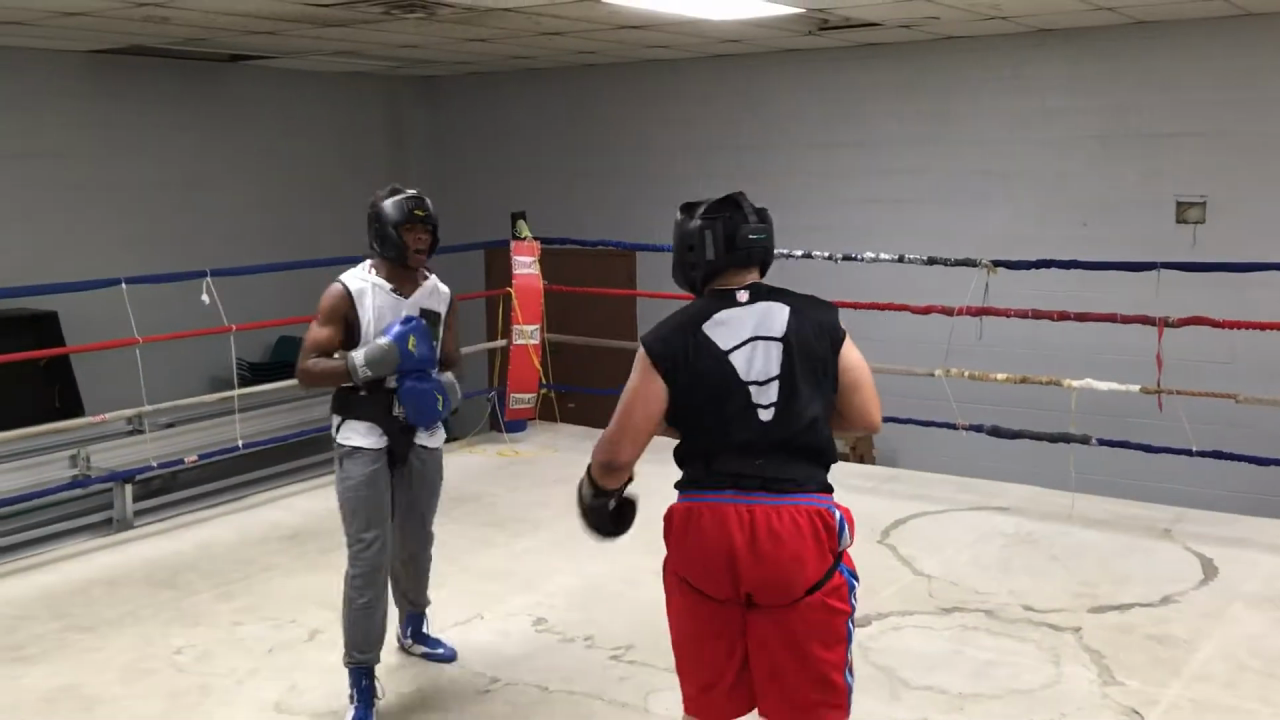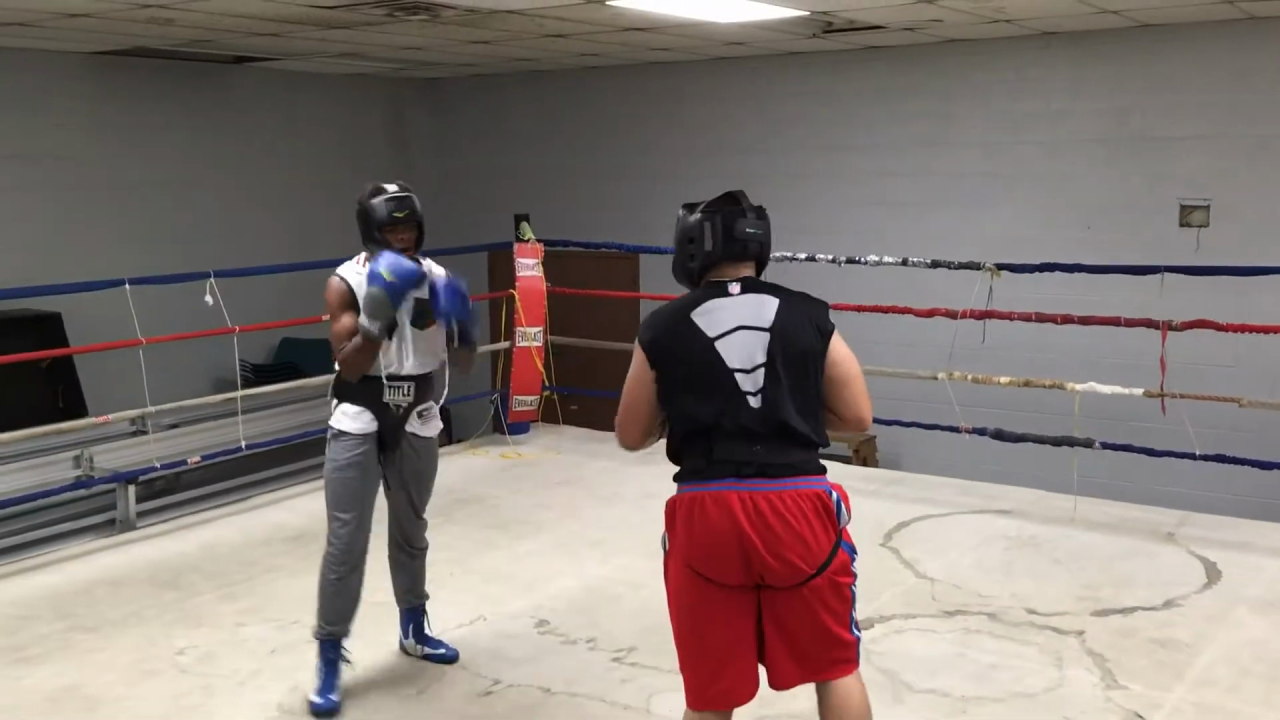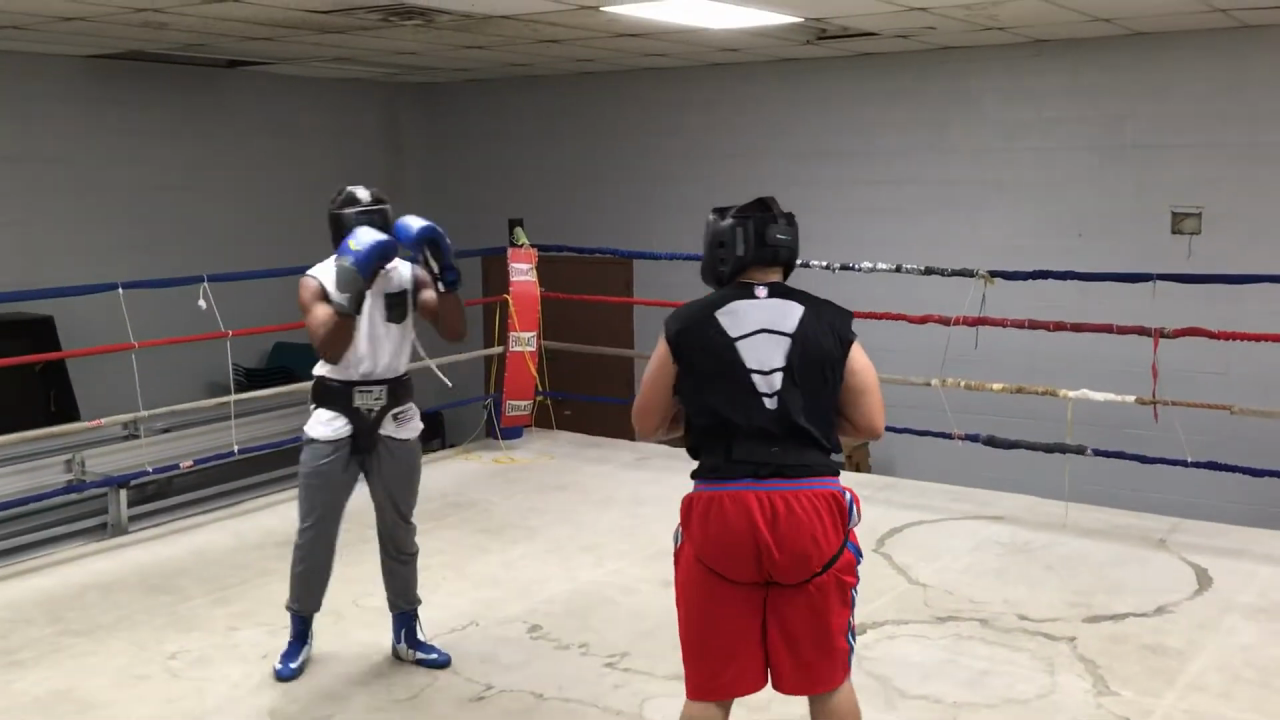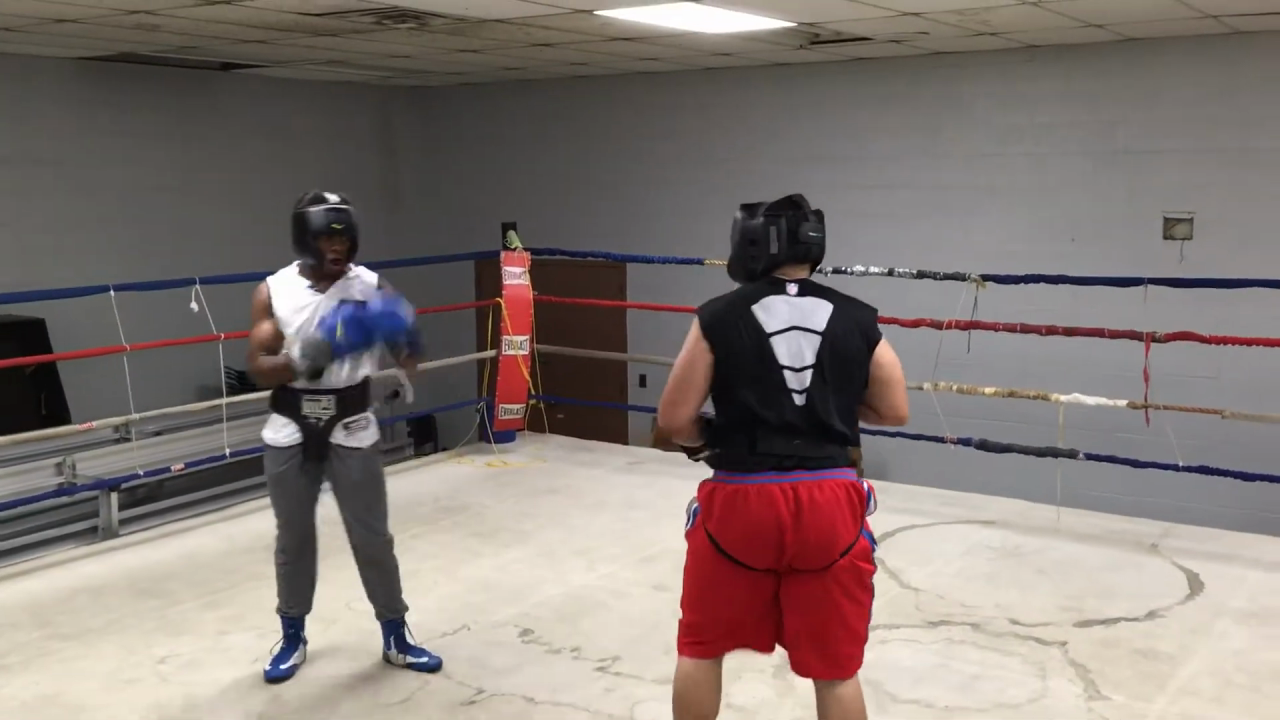
dt=0.2s
person 1, frame 1
left shoulder: (670, 341)
right shoulder: (817, 320)
left elbow: (616, 454)
right elbow: (865, 418)
left wrist: (598, 485)
left hip: (705, 529)
right hip: (801, 528)
person 1, frame 2
left shoulder: (664, 329)
right shoulder: (809, 316)
left elbow: (632, 435)
right elbow: (856, 415)
left hip: (707, 517)
right hip: (800, 511)
right knee: (836, 668)
person 1, frame 3
left shoulder: (688, 325)
right shoulder: (831, 324)
left elbow: (648, 423)
right elbow: (869, 424)
left hip: (721, 513)
right hip: (812, 511)
person 1, frame 4
left shoulder: (719, 317)
right shoulder: (856, 320)
left elbow: (673, 418)
right elbow: (893, 411)
left wrist: (703, 442)
left hip: (741, 502)
right hip: (829, 503)
left knee: (701, 648)
right knee: (836, 670)
person 2, frame 1
left shoulder: (440, 295)
right shoulder: (347, 292)
right elbow: (307, 374)
left wrist: (445, 385)
right wrist: (368, 360)
left hip: (422, 432)
right hip: (362, 434)
left knee: (416, 540)
right knee: (366, 554)
left ankle: (412, 627)
person 2, frame 2
left shoulder: (437, 278)
right shoulder: (345, 282)
left elbow: (459, 357)
right elbow: (352, 366)
left wrist: (463, 328)
right wrist: (378, 314)
left hip: (417, 417)
right hip: (358, 418)
left knee: (410, 529)
right knee: (346, 537)
left ankle: (414, 628)
right ankle: (328, 659)
person 2, frame 3
left shoulder: (407, 272)
right shoulder: (317, 282)
left elbow: (455, 333)
right elbow: (326, 348)
left wrist: (445, 271)
right wrist: (350, 290)
left hip: (393, 420)
right hip: (333, 422)
left knee: (398, 531)
right knee: (315, 534)
left ankle: (406, 634)
right ankle: (299, 635)
person 2, frame 4
left shoulder: (371, 287)
right shoulder: (273, 291)
left elbow: (405, 359)
right elbow: (259, 367)
left wrist: (407, 339)
right wrist: (308, 356)
left hip: (351, 428)
right hip: (289, 431)
left knee: (371, 537)
right knee: (293, 538)
left ankle: (396, 636)
right ankle: (292, 637)
